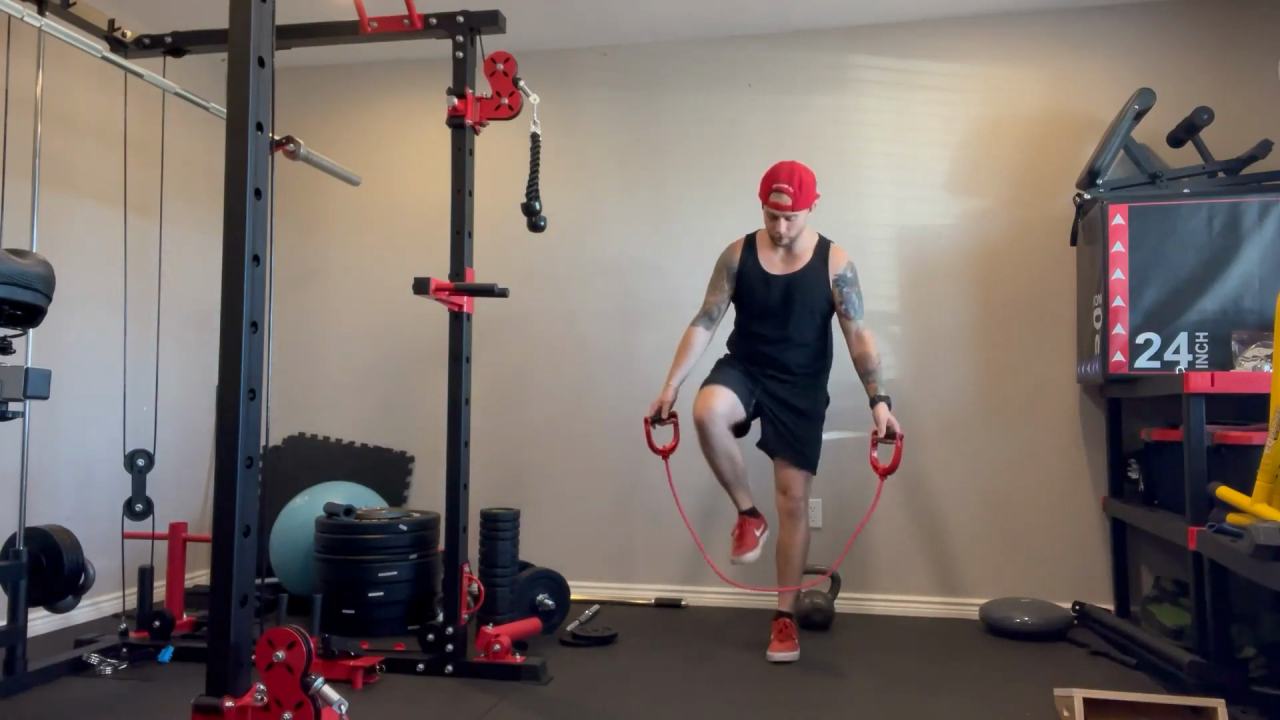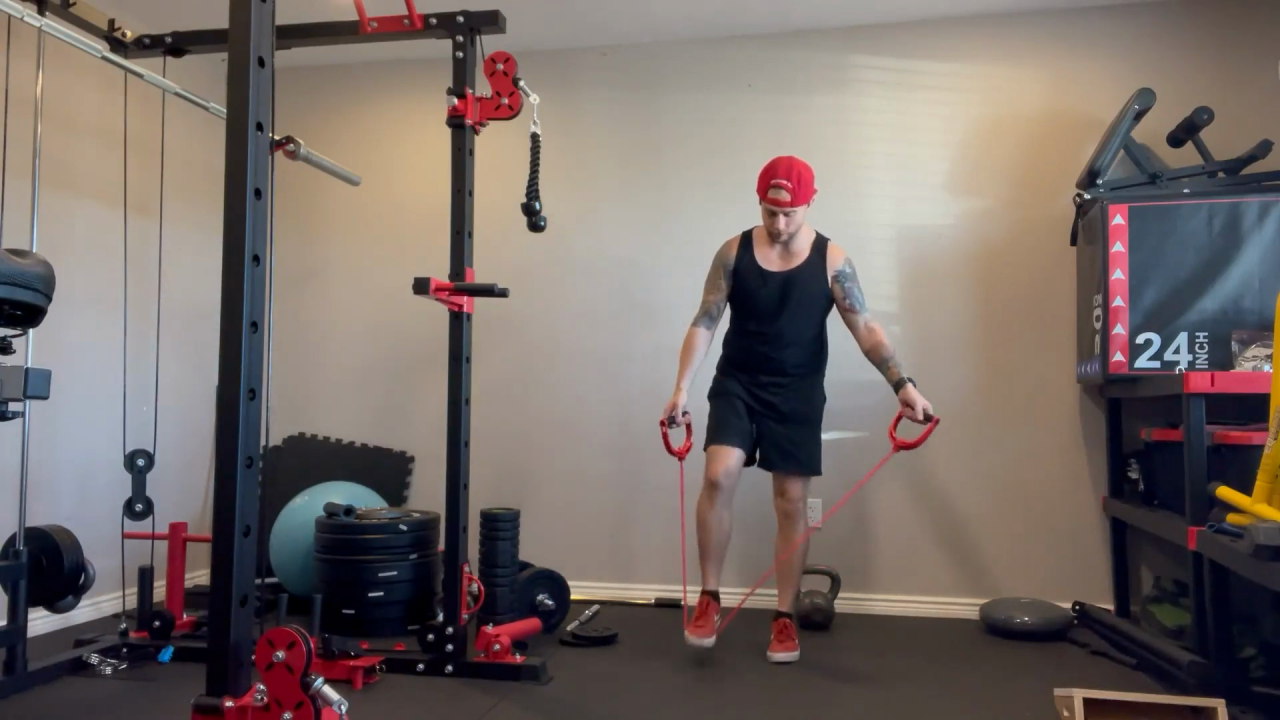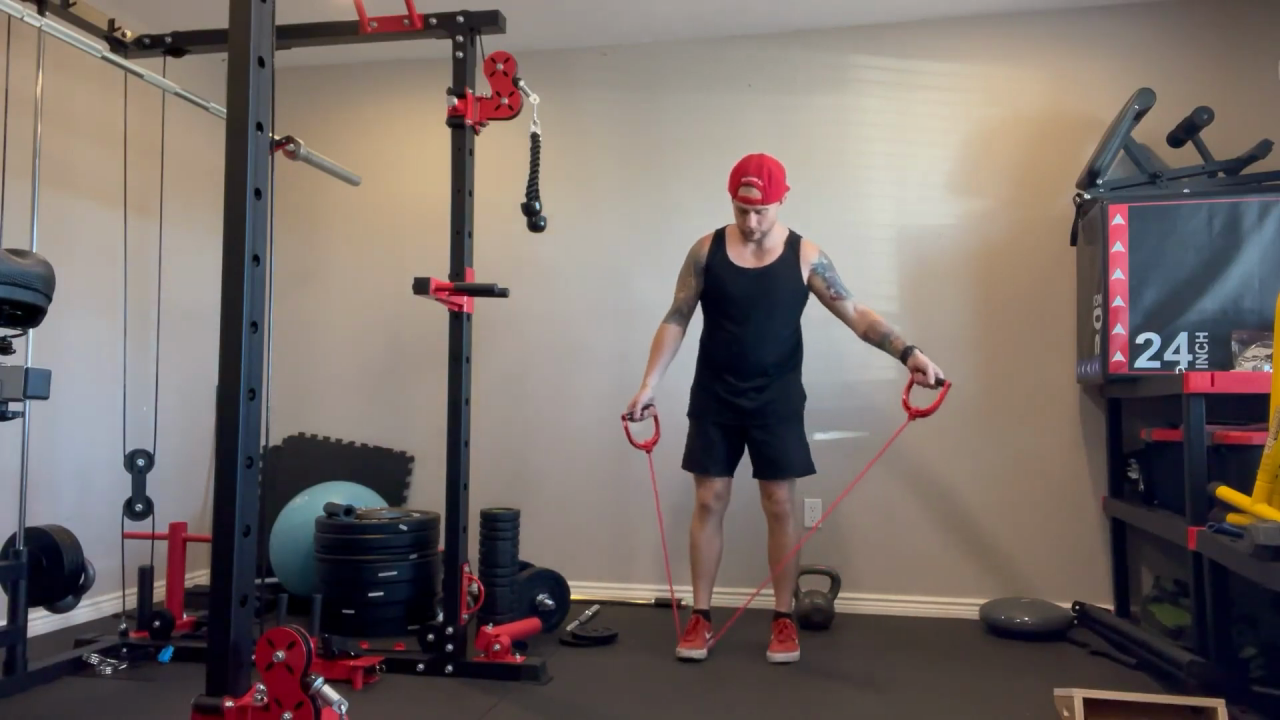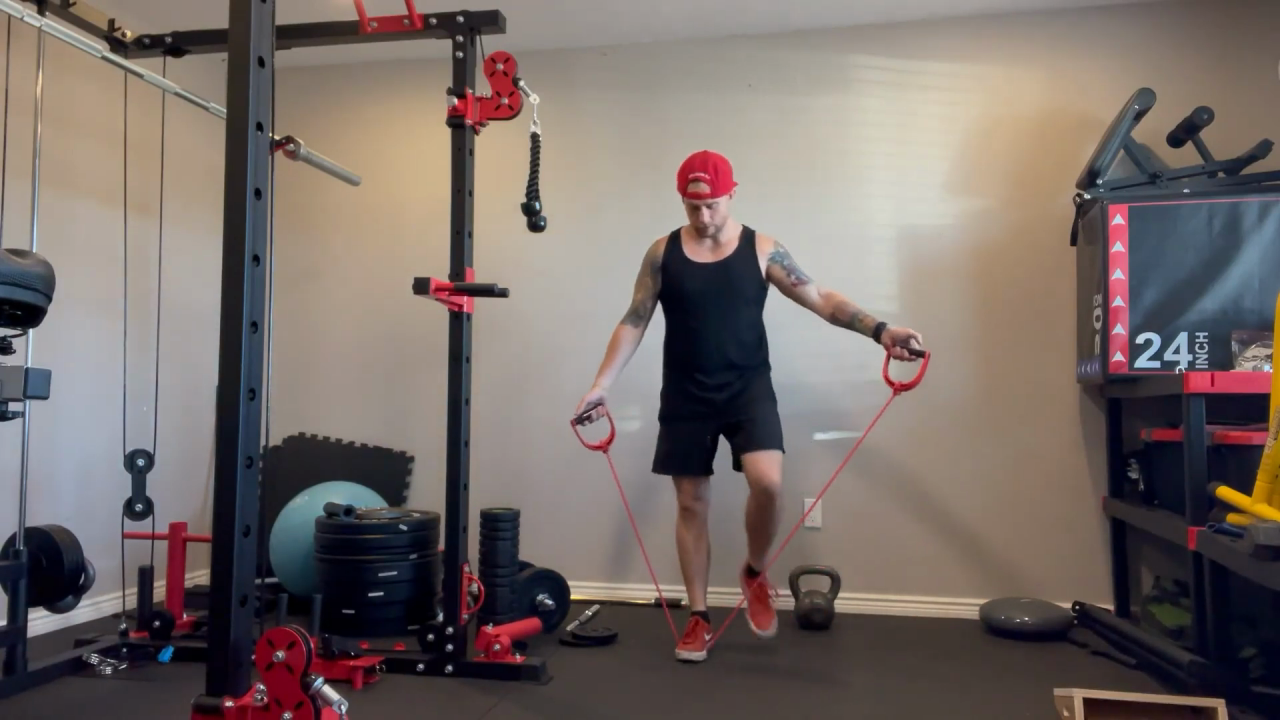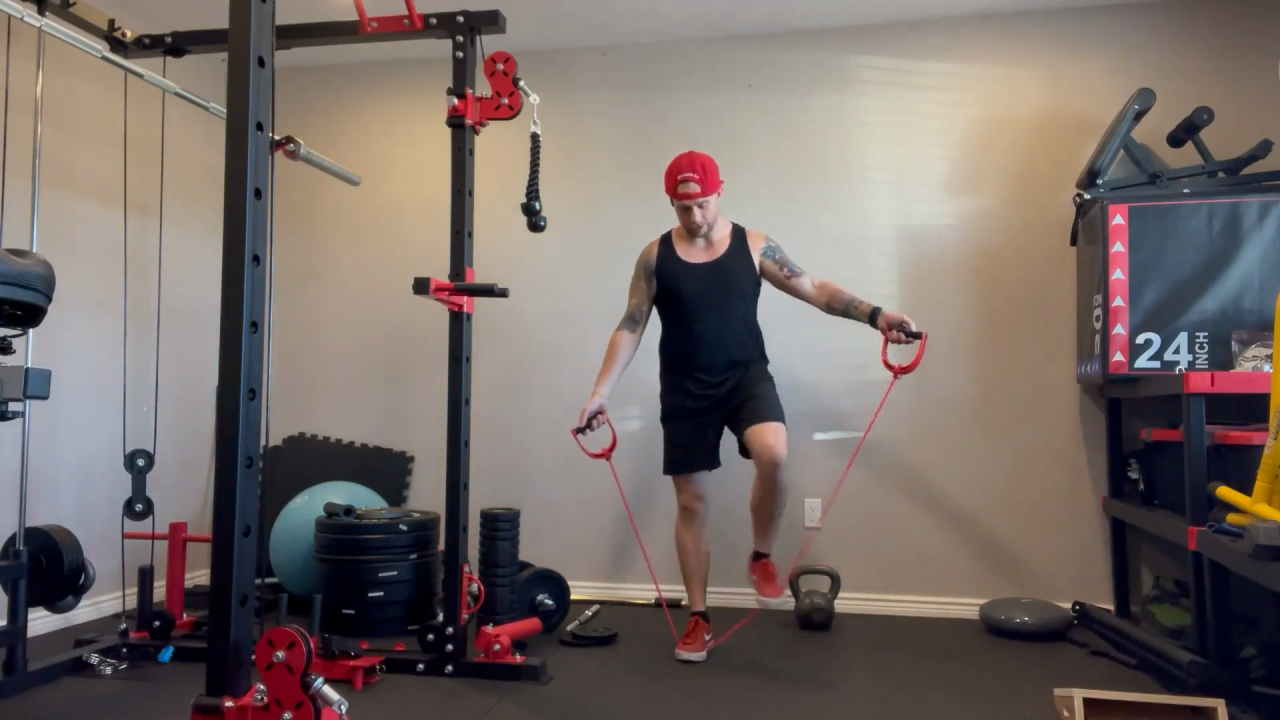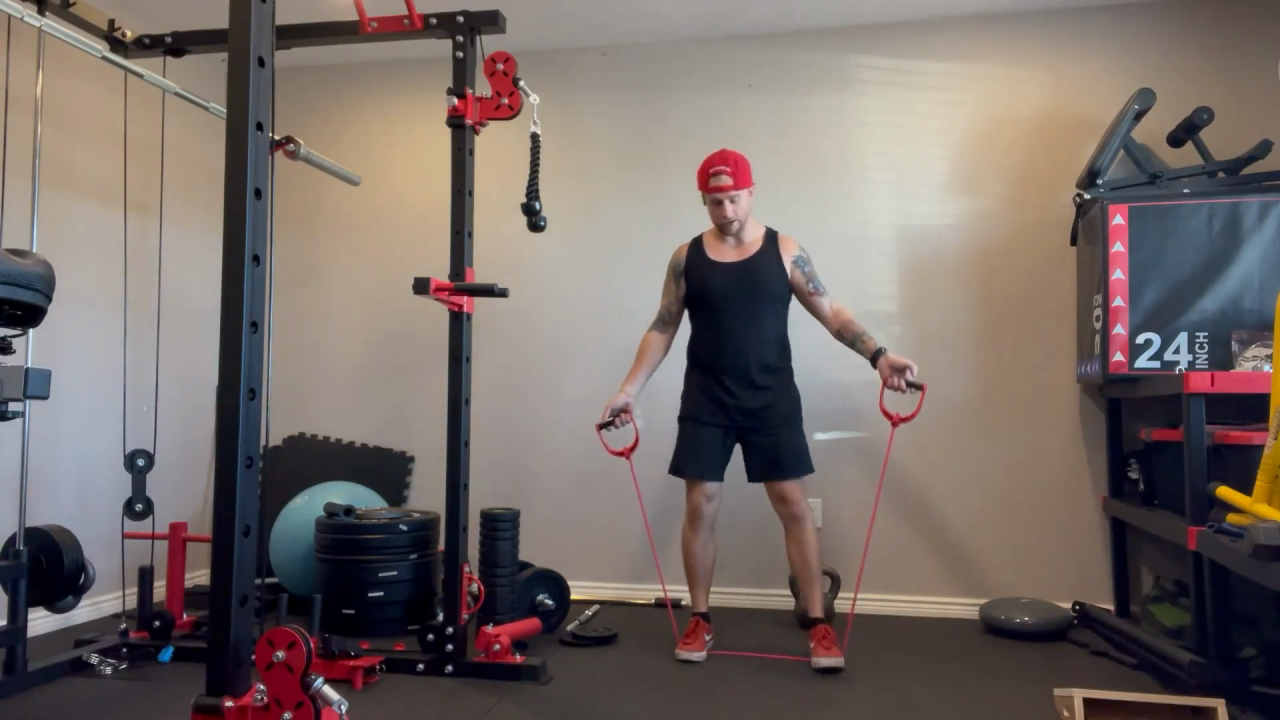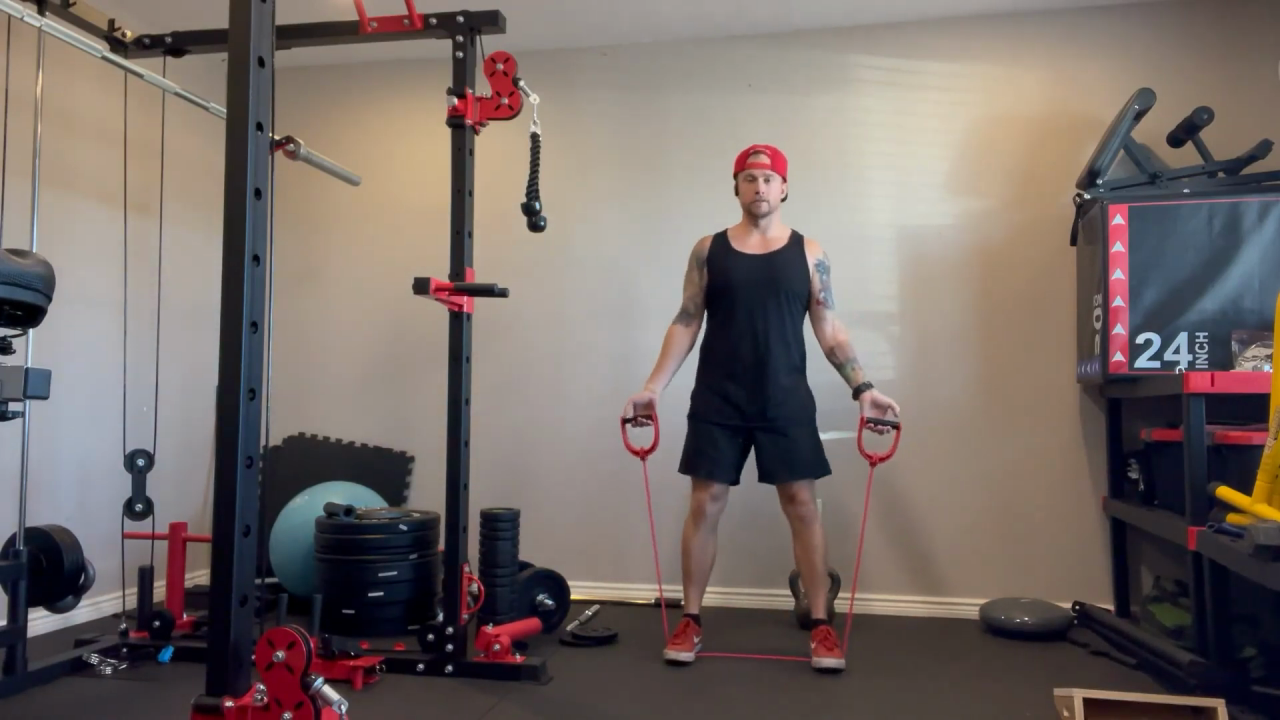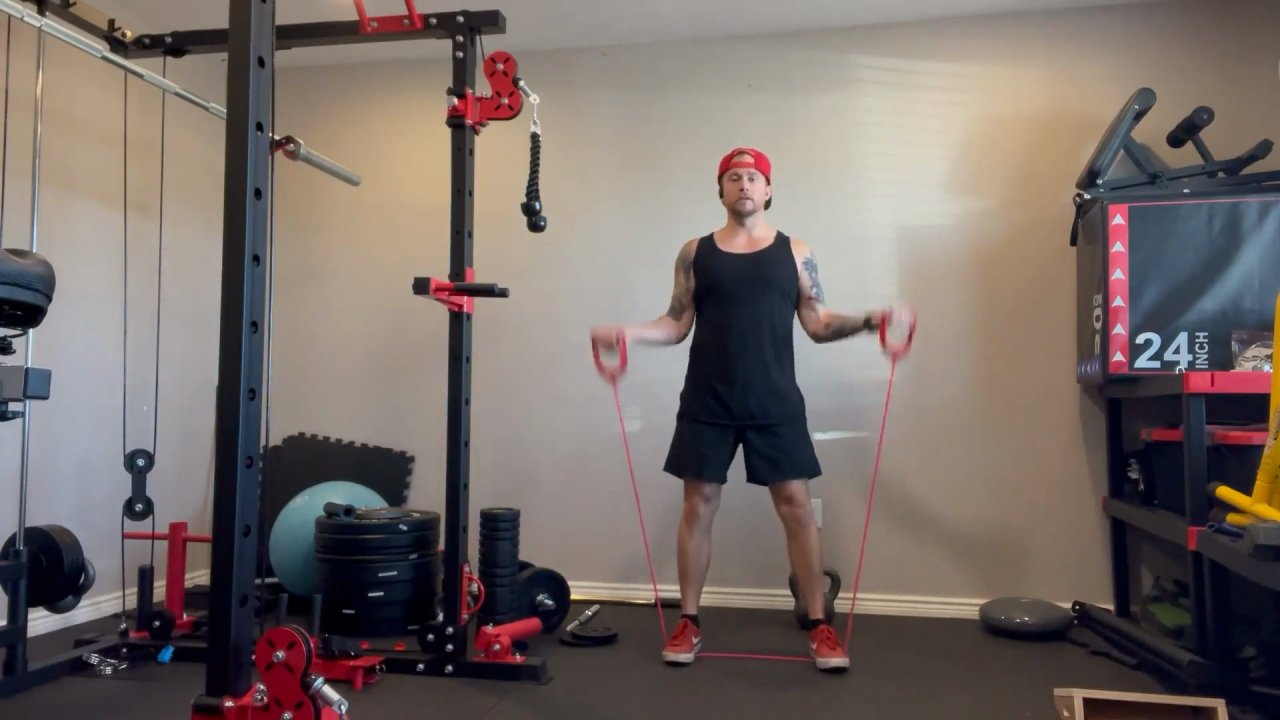
dt=0.4s
person 1, frame 1
left shoulder: (835, 262)
right shoulder: (738, 254)
left elbow: (858, 335)
right elbow: (705, 322)
left wrist: (879, 400)
right wrist: (671, 385)
left hip: (802, 389)
right hip: (744, 369)
left knee: (793, 498)
right knee: (707, 412)
left ankle: (785, 617)
right ankle: (748, 516)
person 1, frame 2
left shoulder: (832, 260)
right shoulder: (734, 252)
left elbow: (865, 328)
right elbow: (705, 321)
left wrist: (903, 385)
right wrist: (682, 387)
left hip: (798, 393)
right hip: (737, 383)
left knee: (792, 502)
right knee: (718, 476)
left ankle: (784, 618)
right ankle: (709, 596)
person 1, frame 3
left shoulder: (806, 256)
right shoulder: (706, 251)
left elbow: (855, 313)
right elbow: (676, 320)
left wrist: (909, 353)
right wrist: (648, 384)
left hip: (777, 398)
right hip: (714, 396)
left knee: (779, 505)
right knee: (709, 502)
left ankle: (783, 618)
right ankle: (700, 616)
person 1, frame 4
left shoulder: (763, 250)
right shoulder: (663, 253)
left elbow: (820, 298)
right elbow: (634, 322)
left wrist: (880, 330)
right wrist: (601, 385)
left hip: (748, 387)
right hip: (685, 396)
left knee: (767, 482)
right knee: (691, 504)
left ankle: (755, 574)
right ankle: (698, 618)
person 1, frame 5
left shoulder: (754, 245)
right shoulder: (655, 256)
left elbow: (812, 288)
right elbow: (630, 327)
left wrist: (875, 315)
right wrist: (600, 393)
left hip: (746, 377)
right hip: (685, 392)
left knee: (773, 454)
right knee: (691, 501)
left ankle: (762, 557)
right ankle: (698, 619)
person 1, frame 6
left shoulder: (785, 251)
right shoulder: (686, 257)
left elbow: (830, 311)
right elbow: (662, 328)
left wrist: (878, 355)
right wrist: (628, 390)
left hip: (772, 399)
right hip: (706, 401)
left knee: (794, 506)
right knee: (700, 506)
left ankle: (819, 625)
right ankle: (700, 620)
person 1, frame 7
left shoulder: (808, 252)
right shoulder: (708, 250)
left elbow: (829, 330)
right elbow: (686, 323)
left wrist: (862, 389)
right wrist: (653, 387)
left hip: (786, 403)
right hip: (717, 402)
left knee: (802, 507)
right knee: (704, 507)
left ankle: (820, 626)
right ankle: (690, 621)
person 1, frame 8
left shoulder: (795, 252)
right shoulder: (695, 252)
left elbow: (817, 323)
right elbow: (678, 323)
left wrist: (866, 322)
right wrist: (629, 333)
left hip: (776, 403)
right hip: (707, 402)
left knee: (796, 507)
right knee: (698, 507)
left ankle: (819, 626)
right ankle: (689, 622)
